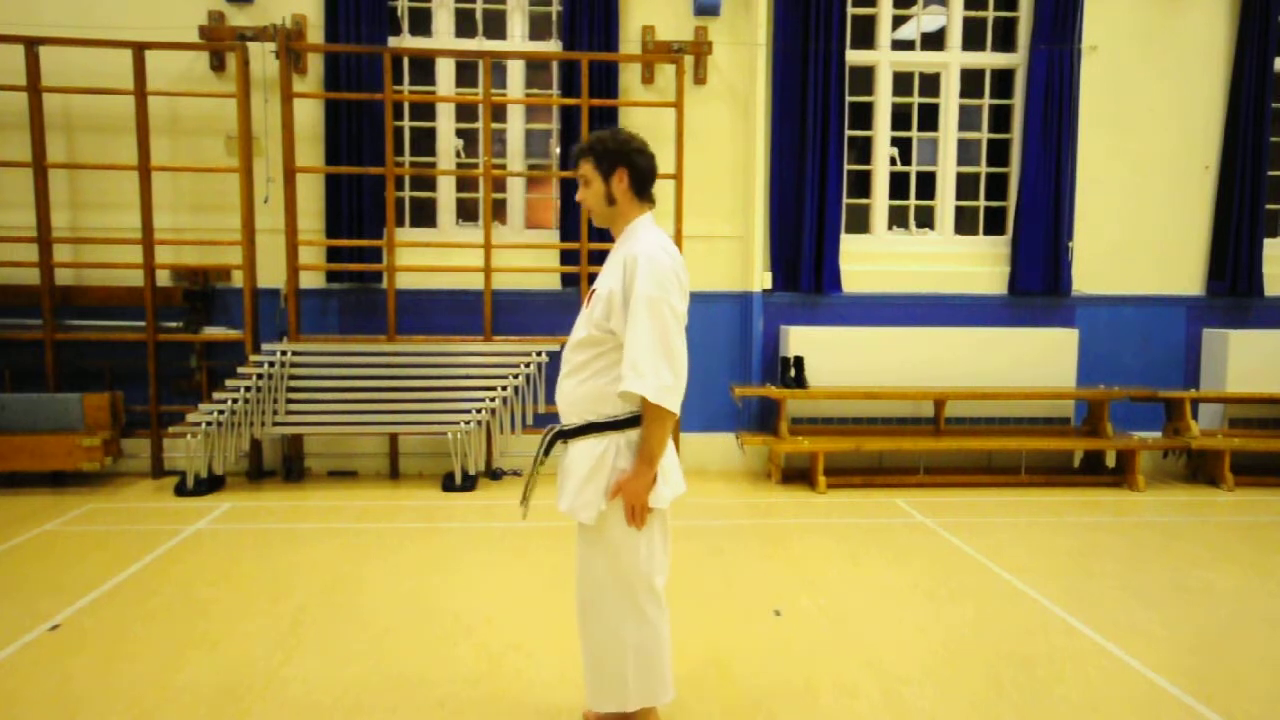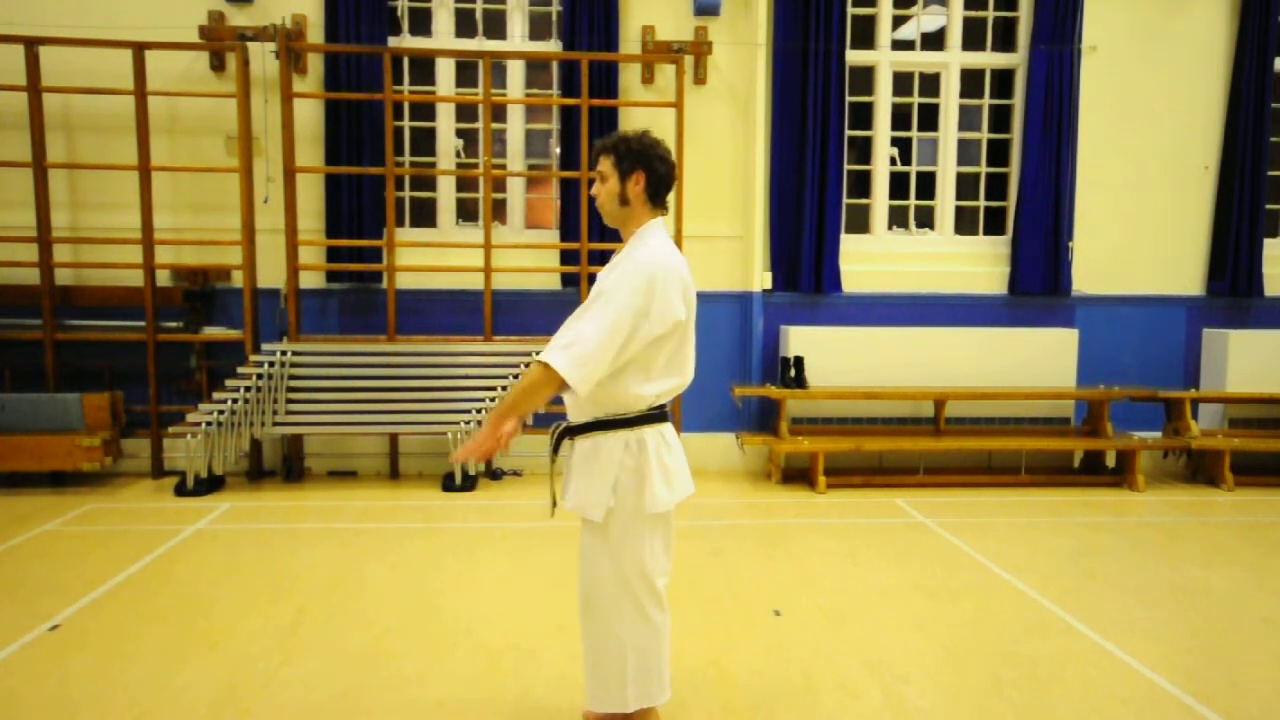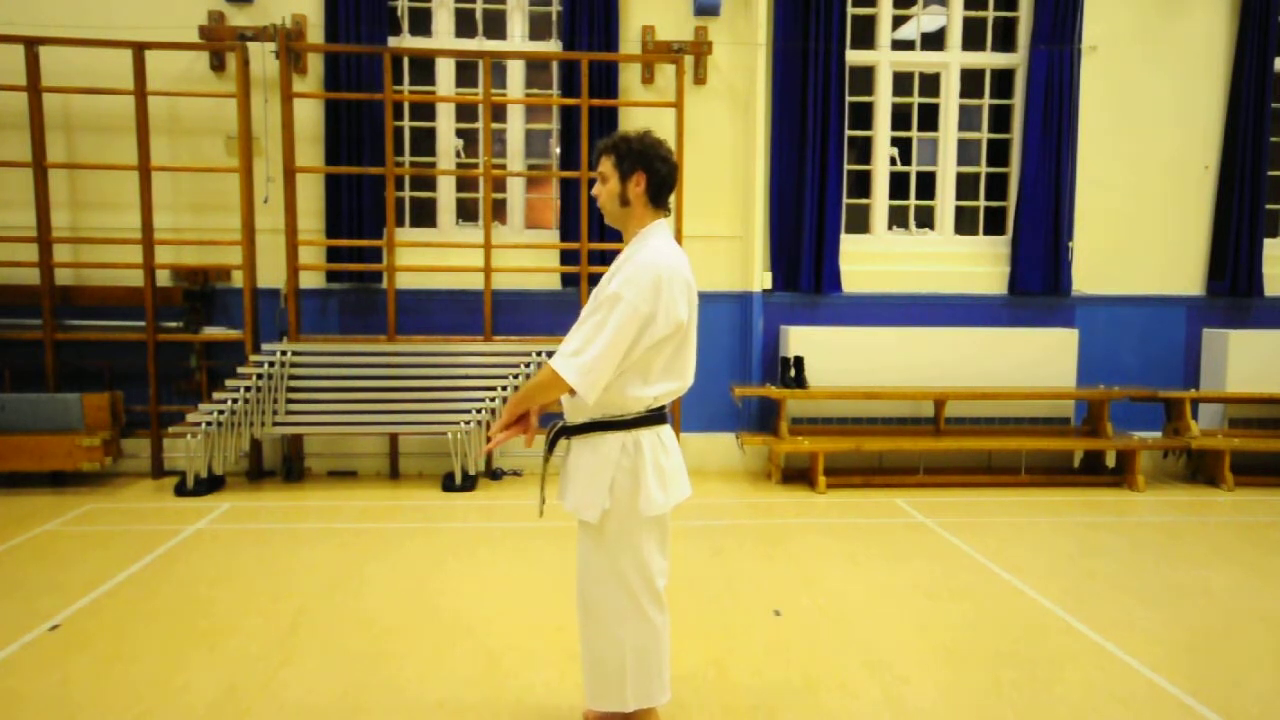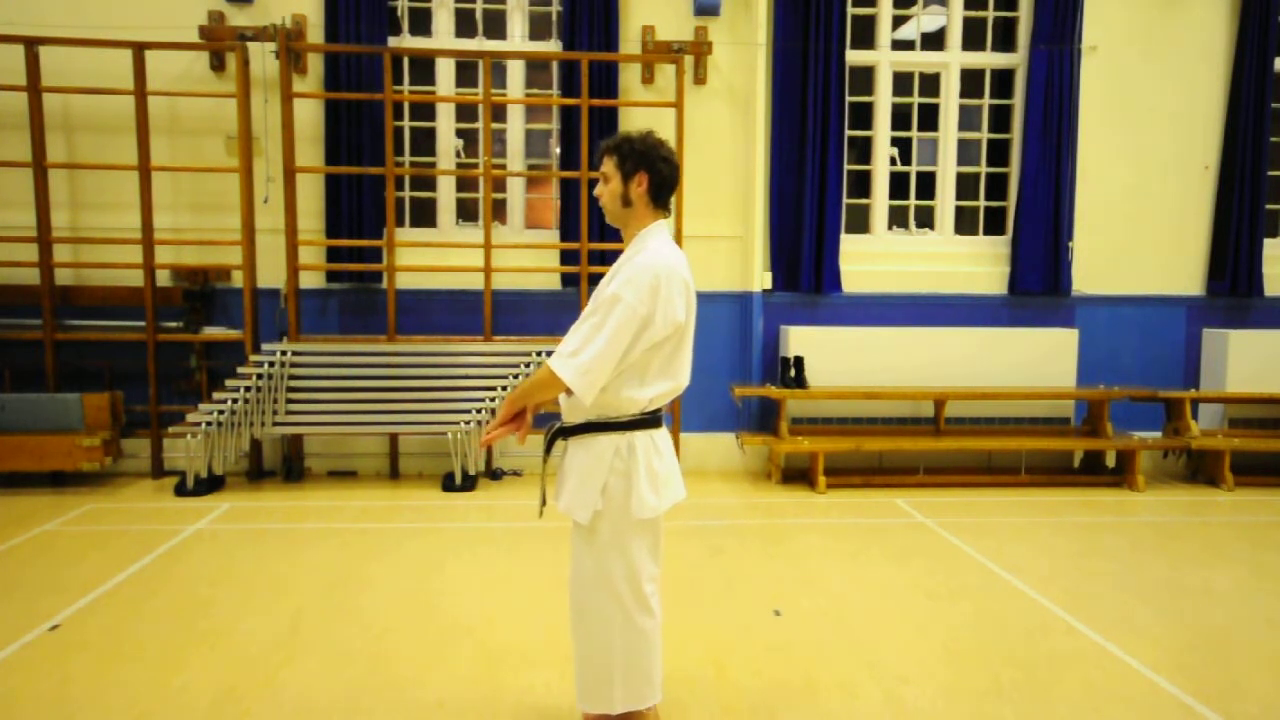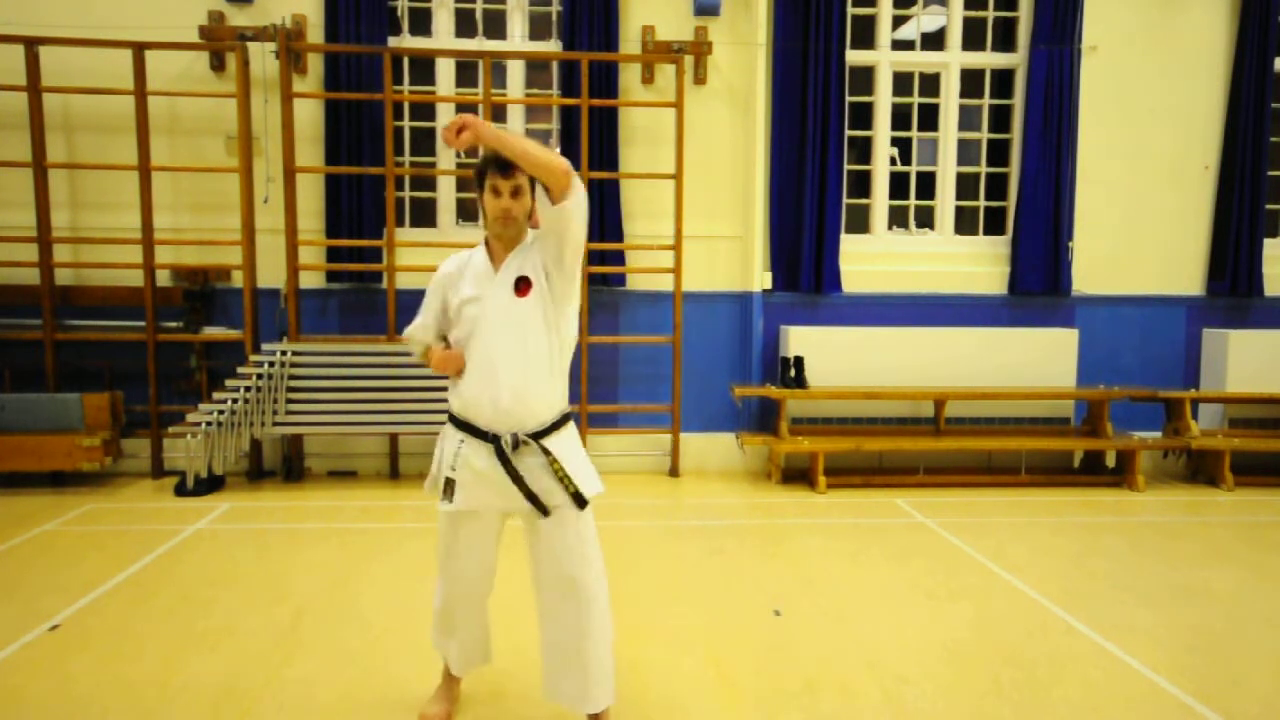
dt=1s
person 1, frame 1
left shoulder: (649, 256)
right shoulder: (627, 253)
left elbow: (661, 379)
left wrist: (644, 468)
left hip: (621, 456)
right hip: (603, 452)
left knee: (624, 591)
right knee: (613, 589)
person 1, frame 2
left shoulder: (650, 264)
right shoulder: (639, 258)
left elbow: (574, 356)
right elbow: (583, 352)
left wrist: (498, 419)
right wrist: (516, 416)
left hip: (628, 454)
right hip: (617, 447)
left knee: (628, 592)
right knee: (615, 589)
person 1, frame 3
left shoulder: (651, 265)
right shoulder: (645, 259)
left elbow: (581, 363)
right elbow: (594, 359)
left wrist: (519, 403)
right wrist: (536, 404)
left hip: (624, 453)
right hip: (620, 448)
left knee: (626, 592)
right knee: (619, 588)
person 1, frame 4
left shoulder: (651, 267)
right shoulder: (644, 260)
left elbow: (579, 365)
right elbow: (588, 358)
left wrist: (514, 400)
right wrist: (530, 405)
left hip: (619, 456)
right hip: (613, 451)
left knee: (619, 592)
right knee: (611, 588)
person 1, frame 5
left shoulder: (555, 253)
right shoulder: (457, 272)
left elbow: (563, 177)
right elbow: (421, 339)
left wrist: (487, 131)
right wrist: (443, 358)
left hip: (548, 454)
right hip: (473, 452)
left knee: (577, 582)
right knee: (460, 579)
